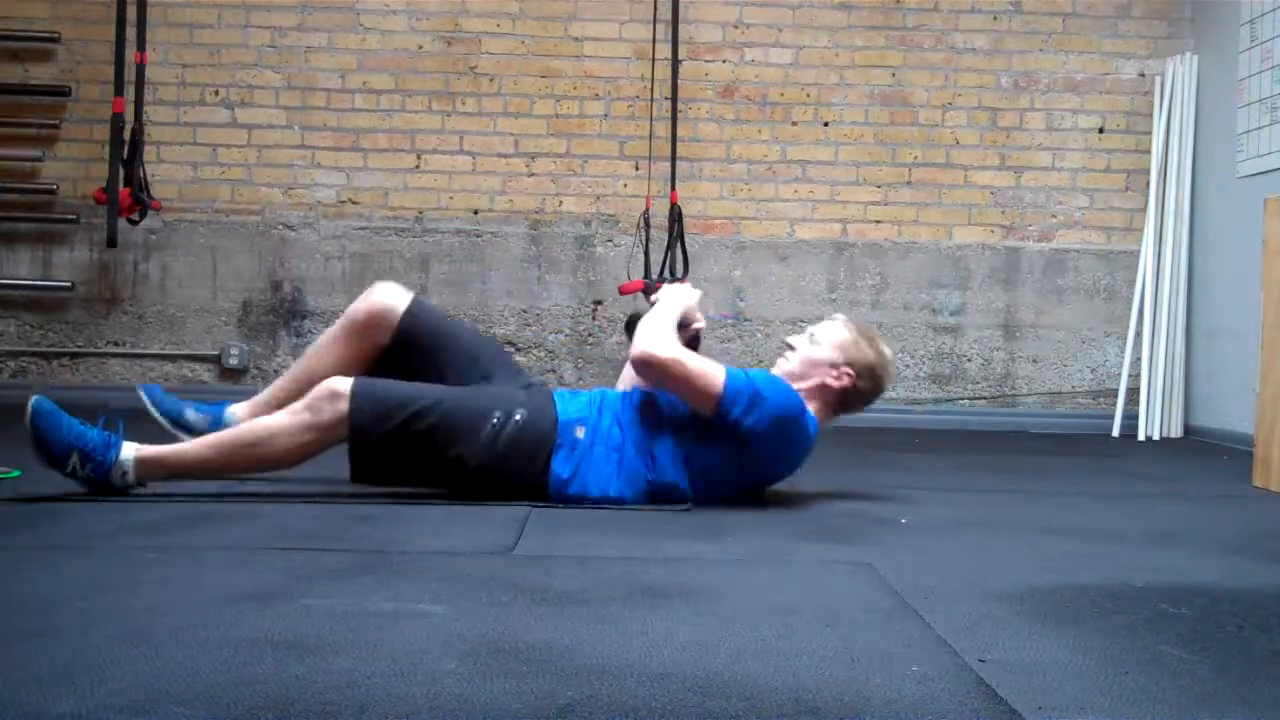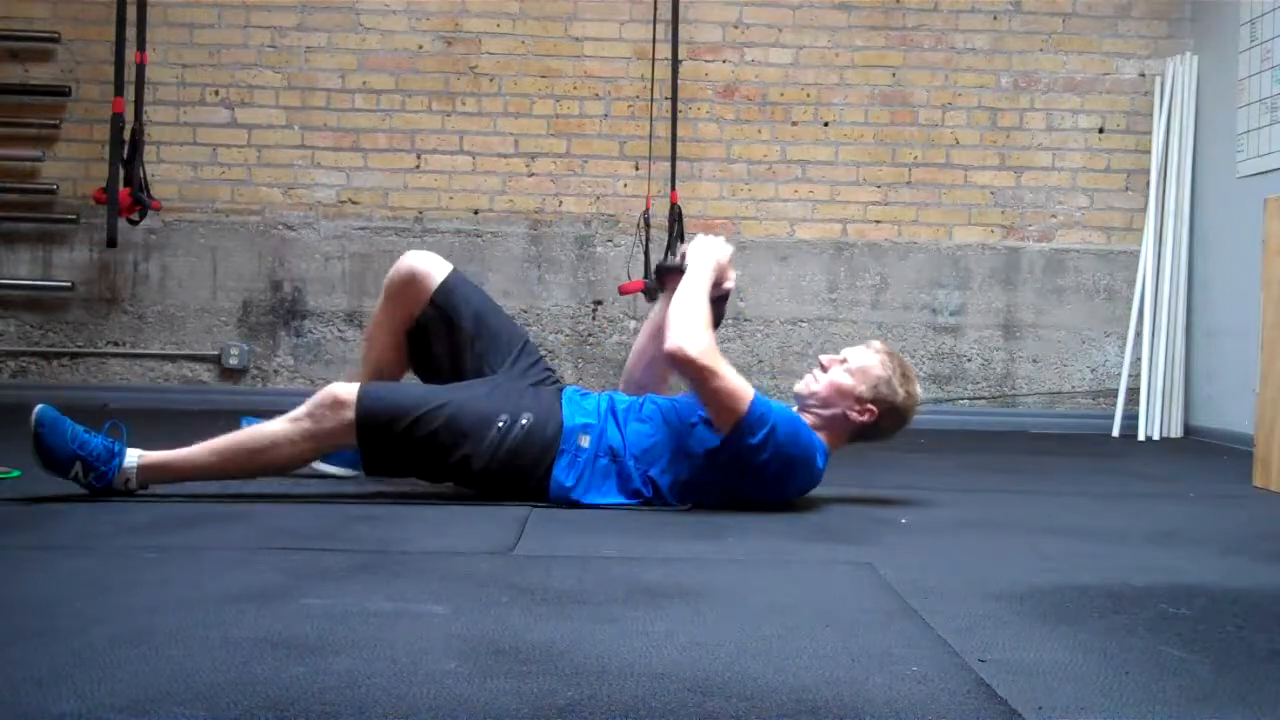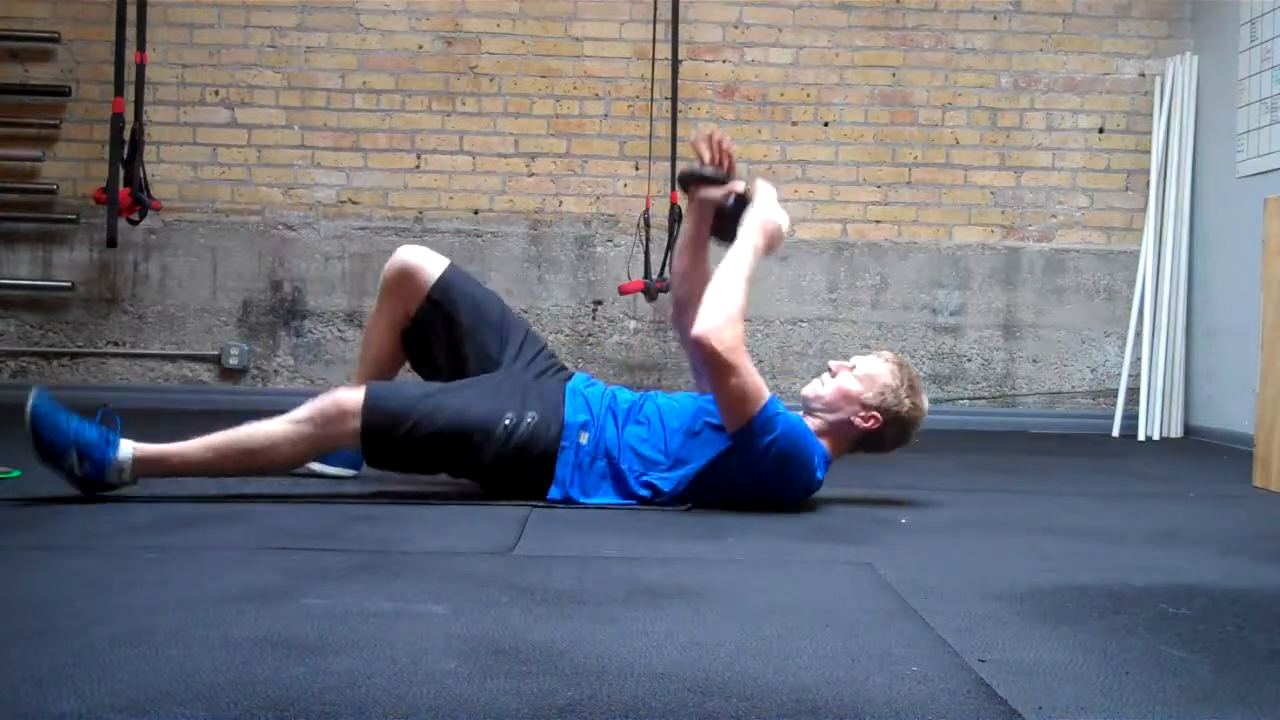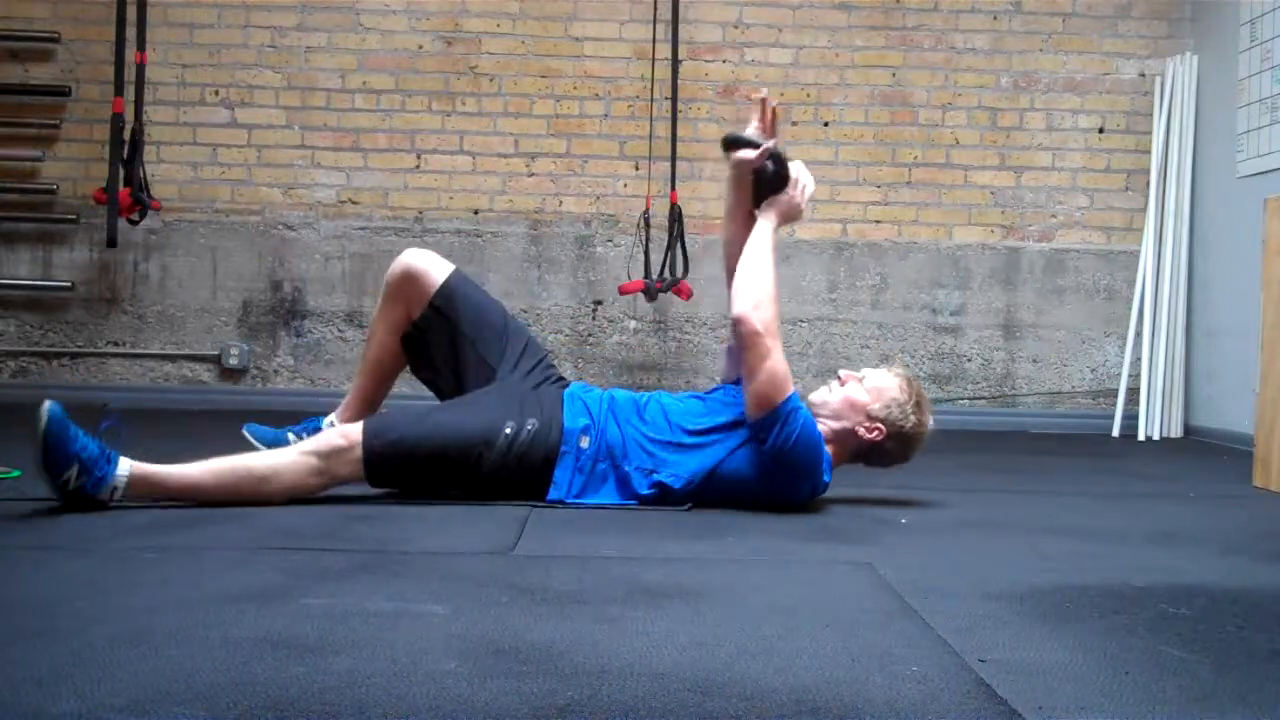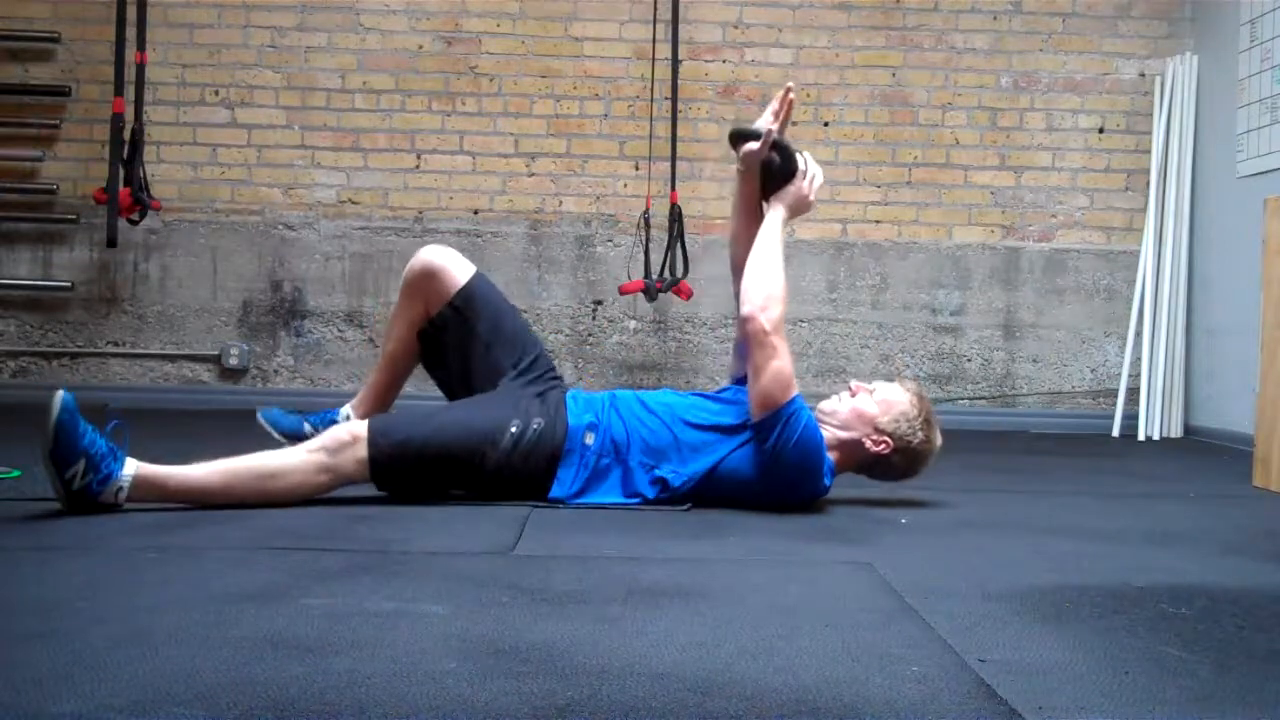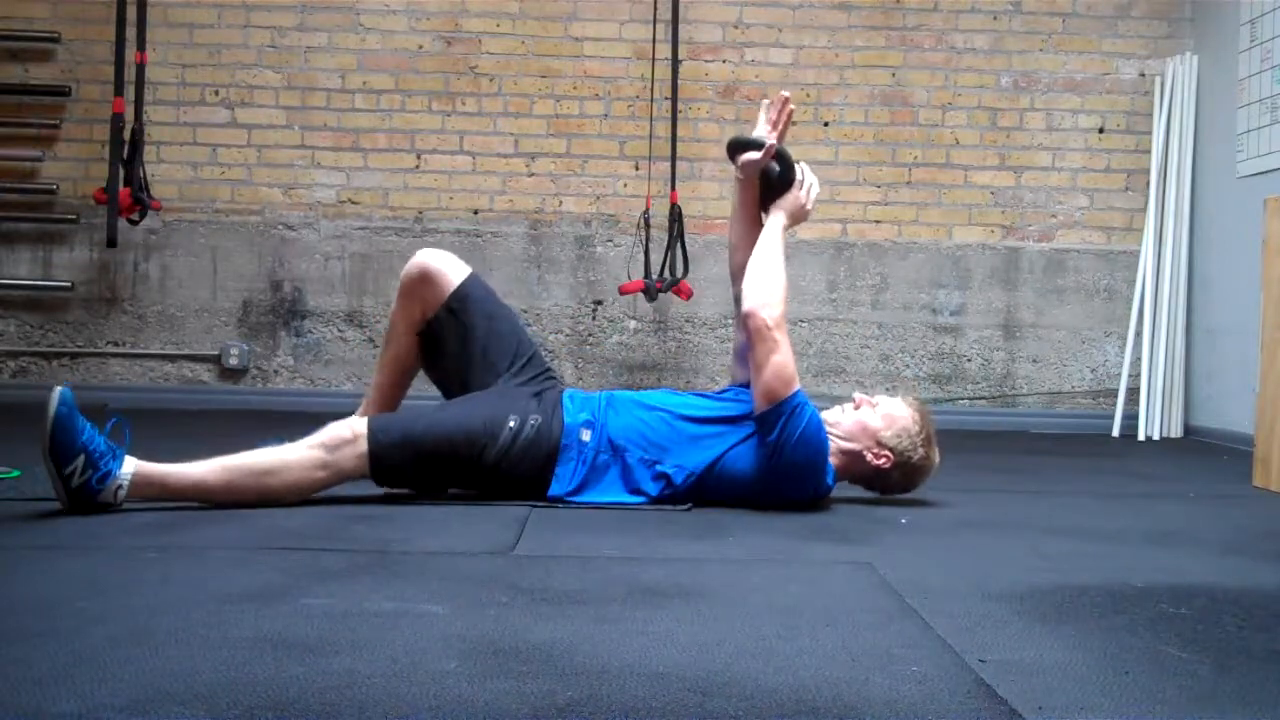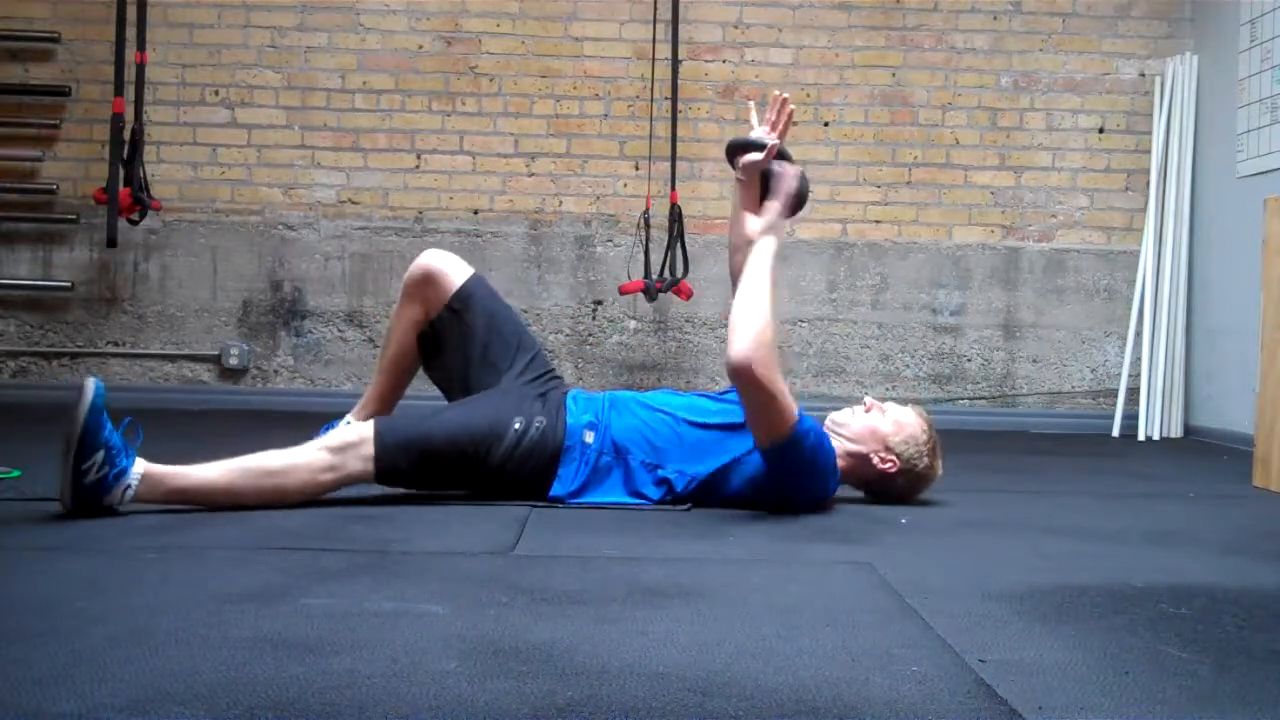
dt=0.3s
person 1, frame 1
left shoulder: (781, 420)
right shoulder: (771, 412)
left elbow: (651, 357)
left wrist: (666, 308)
right wrist: (665, 319)
left hip: (550, 452)
right hip: (549, 412)
left knee: (332, 406)
right knee: (380, 305)
left ankle: (123, 463)
right ankle: (235, 417)
person 1, frame 2
left shoulder: (791, 453)
right shoulder: (772, 431)
left elbow: (688, 353)
left wrist: (702, 266)
right wrist: (682, 288)
left hip: (548, 452)
right hip: (553, 401)
left knee: (331, 407)
right knee: (416, 272)
left ankle: (126, 469)
right ankle: (347, 440)
person 1, frame 3
left shoulder: (792, 461)
right shoulder: (775, 423)
left elbow: (714, 342)
right elbow: (686, 316)
left wrist: (757, 244)
right wrist: (701, 217)
left hip: (555, 449)
right hip: (557, 396)
left knee: (333, 414)
right knee: (411, 267)
left ankle: (120, 459)
right ankle: (349, 427)
person 1, frame 4
left shoulder: (796, 460)
right shoulder: (778, 417)
left elbow: (750, 323)
right elbow: (746, 317)
left wrist: (775, 220)
right wrist: (741, 185)
left hip: (553, 454)
right hip: (555, 400)
left knee: (332, 460)
right knee: (414, 271)
left ankle: (115, 477)
right ankle: (340, 422)
person 1, frame 5
left shoulder: (799, 464)
right shoulder: (788, 426)
left elbow: (760, 323)
right elbow: (752, 311)
left wrist: (780, 214)
right wrist: (751, 178)
left hip: (553, 455)
right hip: (553, 405)
left knee: (337, 457)
right knee: (435, 267)
left ankle: (118, 479)
right ankle: (354, 416)
person 1, frame 6
left shoulder: (801, 462)
right shoulder: (783, 425)
left elbow: (760, 321)
right elbow: (749, 300)
left wrist: (781, 222)
right wrist: (750, 183)
left hip: (554, 454)
right hip: (551, 404)
left knee: (337, 449)
right knee: (430, 271)
left ankle: (120, 478)
right ankle: (372, 423)
person 1, frame 7
left shoulder: (805, 465)
right shoulder: (790, 427)
left elbow: (745, 358)
right elbow: (754, 318)
left wrist: (764, 238)
right wrist: (747, 186)
left hip: (553, 453)
right hip: (554, 404)
left knee: (340, 460)
right knee: (432, 271)
left ankle: (124, 479)
right ankle: (362, 421)
